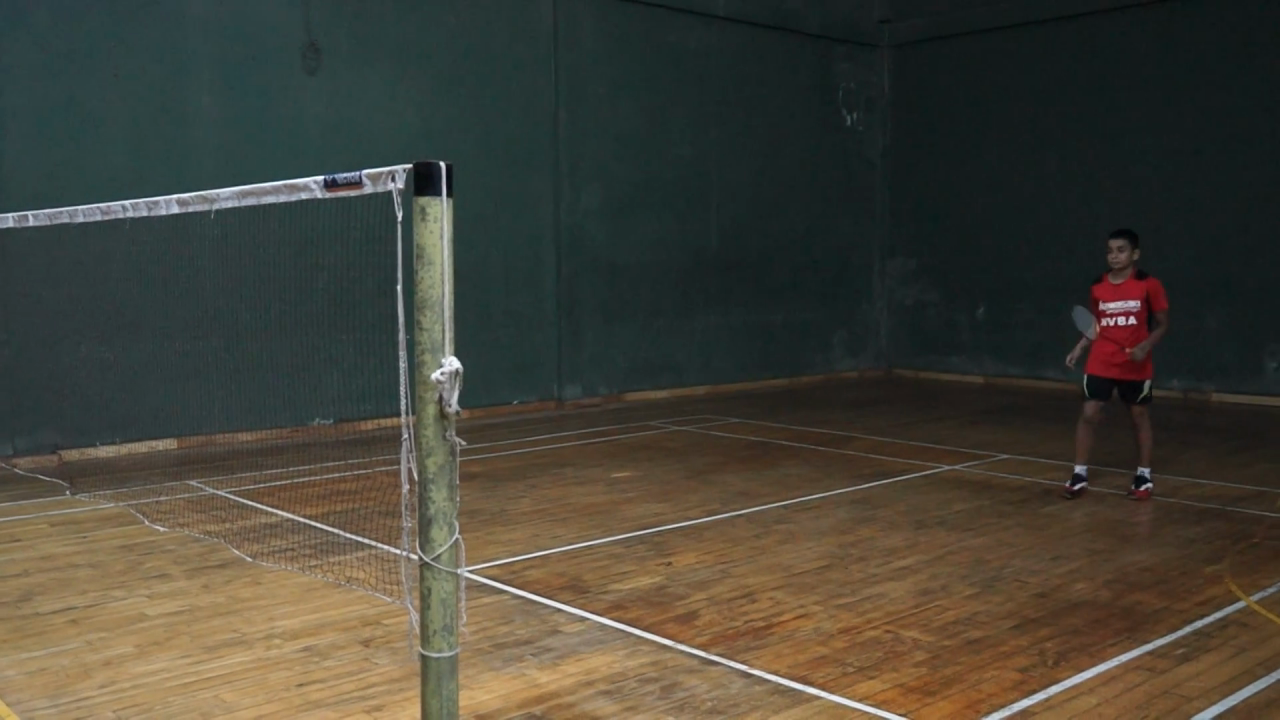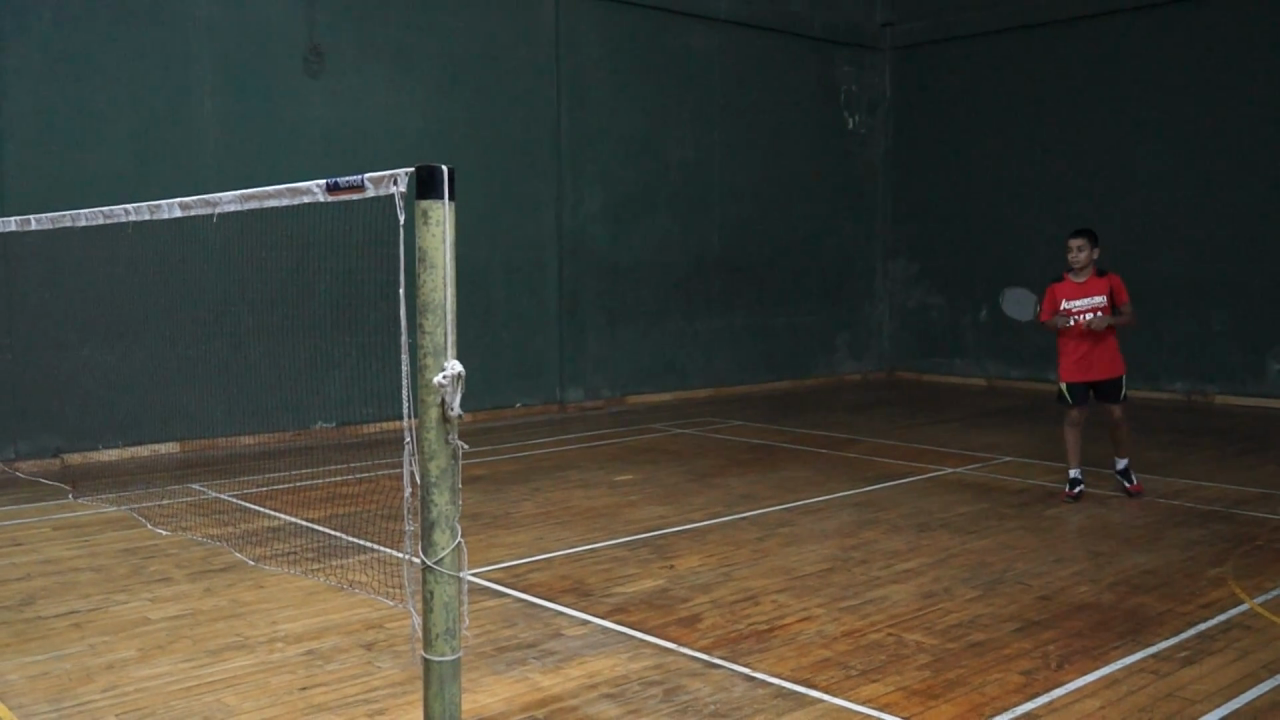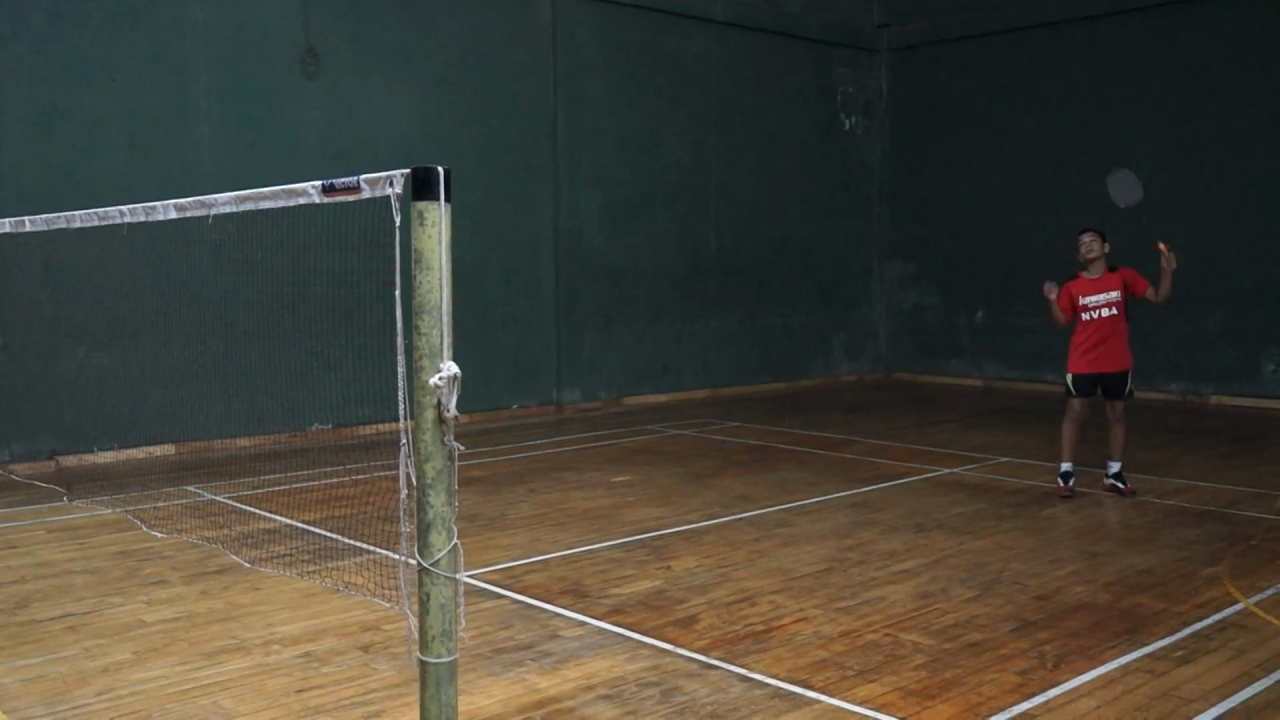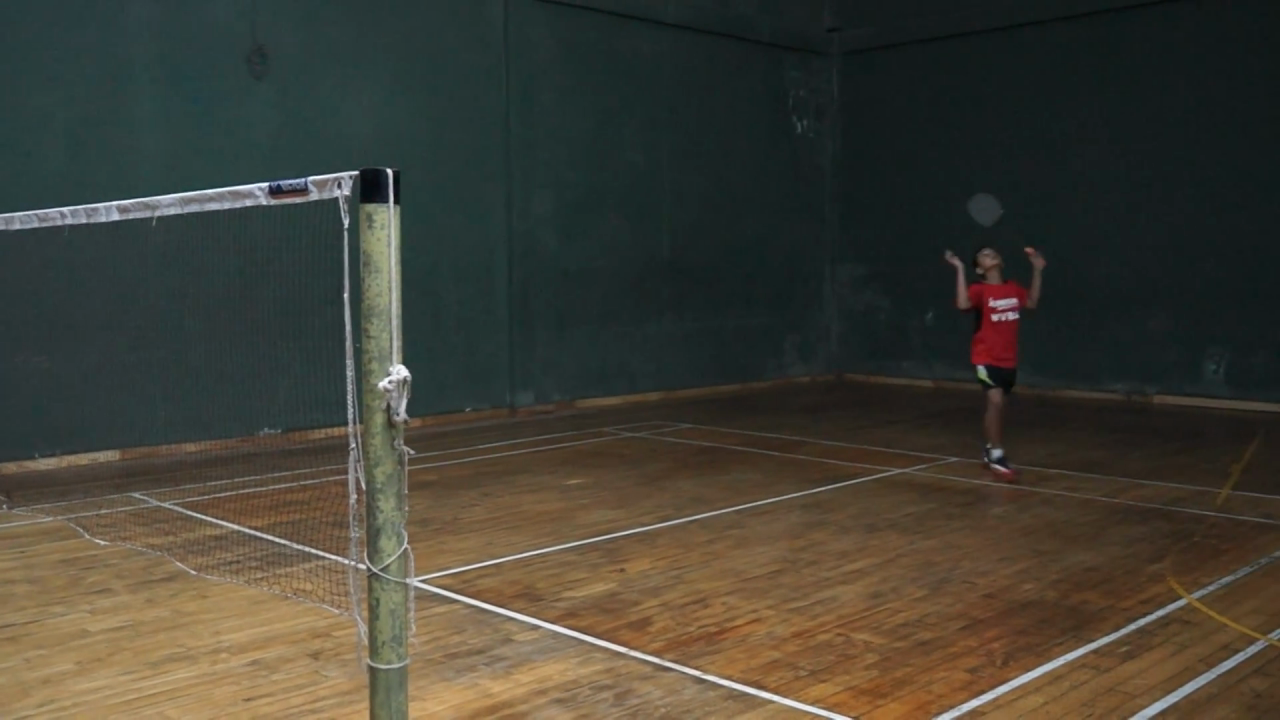
dt=0.7s
person 1, frame 1
left shoulder: (1149, 286)
right shoulder: (1098, 288)
left elbow: (1162, 324)
left wrist: (1146, 347)
right wrist: (1079, 348)
left hip: (1135, 365)
right hip: (1101, 363)
left knee: (1139, 416)
right knee: (1088, 415)
left ankle: (1144, 476)
right ankle: (1080, 474)
person 1, frame 2
left shoulder: (1111, 282)
right shoulder: (1056, 287)
left elbow: (1128, 316)
right elbow: (1046, 320)
left wrist: (1108, 320)
right wrist: (1056, 322)
left hip: (1108, 365)
right hip: (1072, 367)
left knee: (1117, 416)
right knee: (1074, 418)
left ankle: (1122, 466)
right ankle: (1075, 478)
person 1, frame 3
left shoulder: (1123, 276)
right shoulder: (1072, 285)
left elbow: (1158, 297)
right elbow: (1063, 321)
left wrist: (1166, 271)
right wrist: (1053, 301)
left hip: (1117, 361)
right hip: (1082, 361)
left knee: (1116, 414)
right knee: (1074, 412)
left ankle: (1114, 473)
right ankle: (1066, 472)
person 1, frame 4
left shoulder: (1013, 288)
right shoulder: (979, 290)
left elbow: (1031, 304)
right elbow: (962, 304)
left wrist: (1038, 271)
right wrist: (960, 271)
left hip: (1009, 359)
right hip: (987, 358)
left knee: (1000, 403)
right knee: (995, 401)
left ankle: (997, 452)
right ankle: (995, 455)
